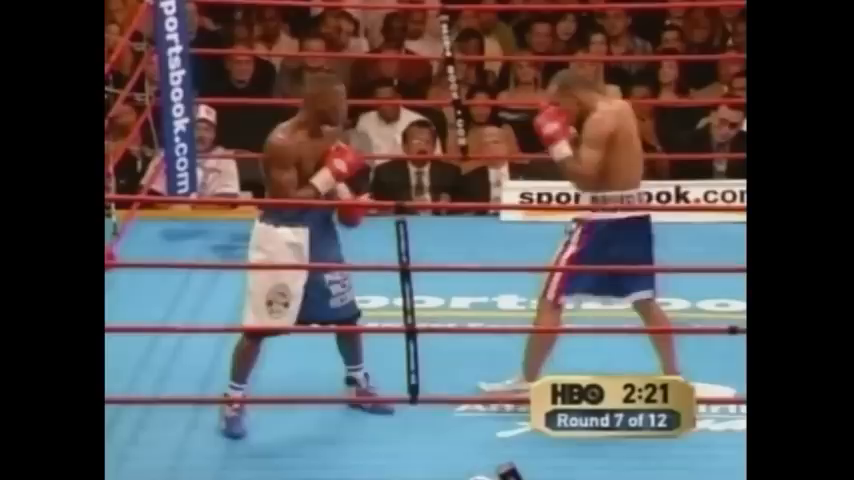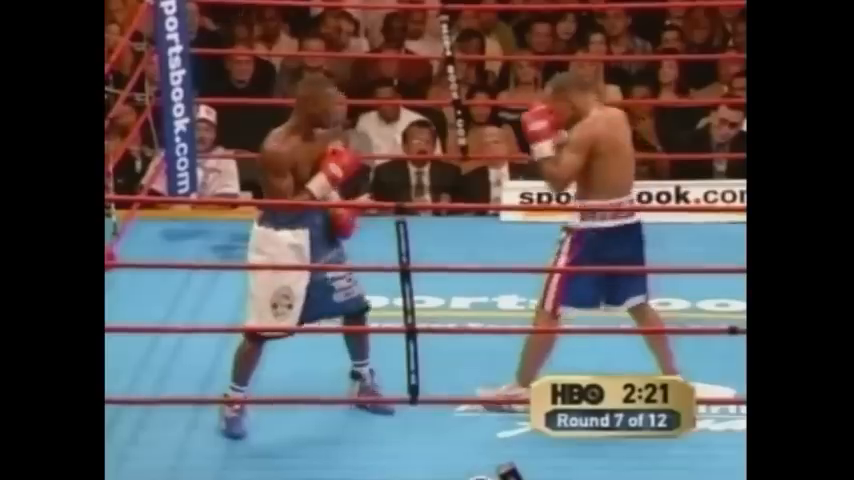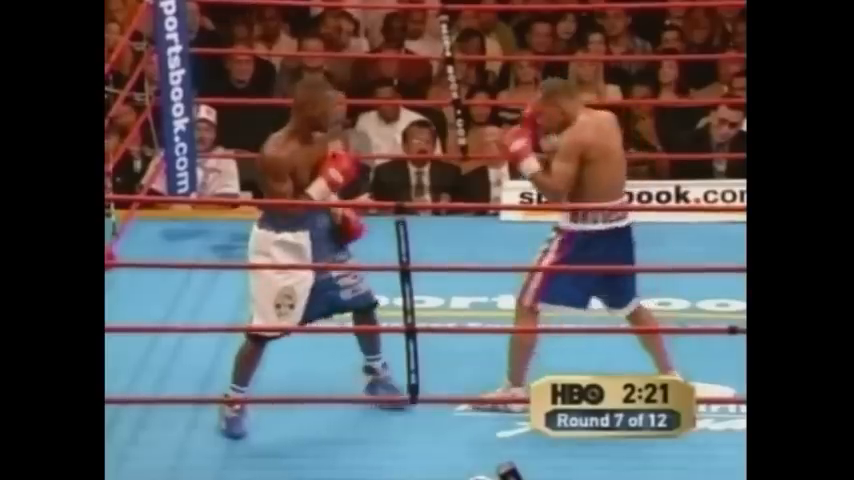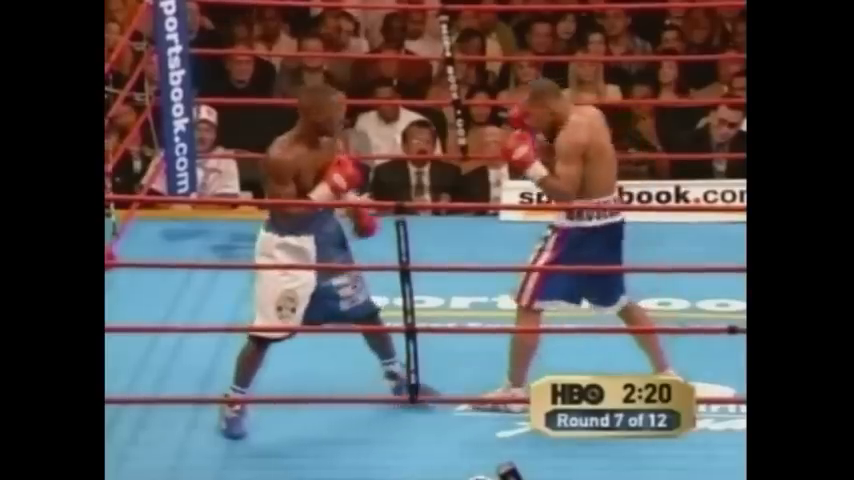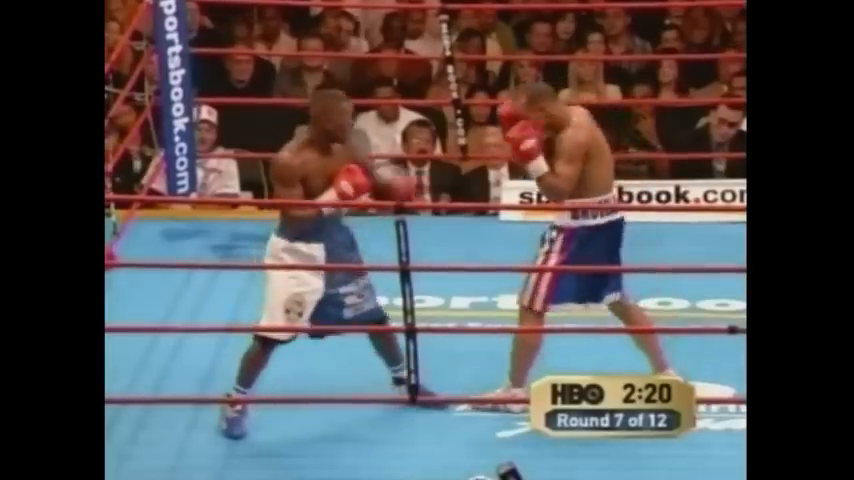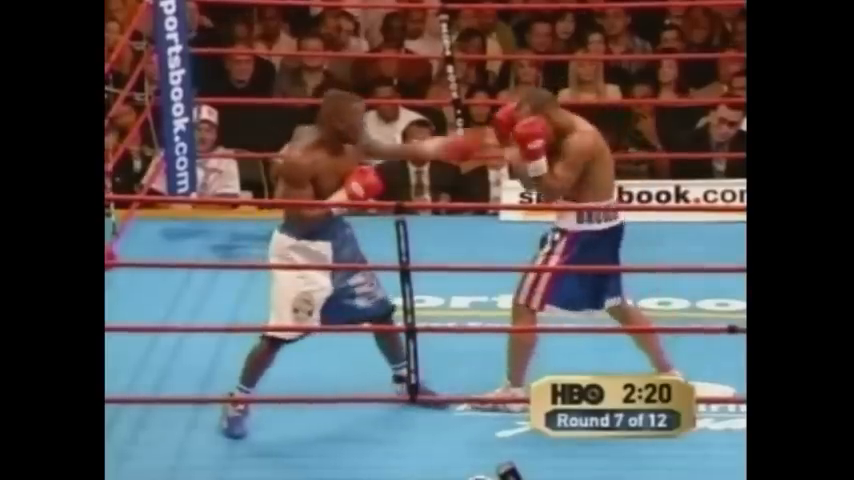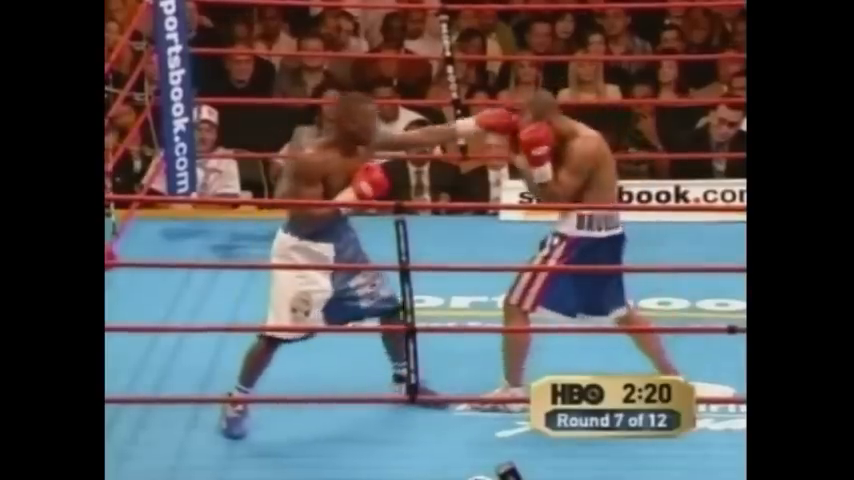
dt=0.1s
person 1, frame 1
left shoulder: (330, 134)
right shoulder: (281, 143)
right elbow: (285, 200)
left wrist: (344, 196)
right wrist: (329, 175)
left hip: (319, 230)
right hip: (281, 236)
left knee: (345, 313)
right knee: (260, 325)
left ankle: (358, 385)
right ankle: (233, 401)
person 1, frame 2
left shoulder: (324, 136)
right shoulder: (277, 149)
right elbow: (285, 207)
left wrist: (336, 206)
right wrist: (326, 179)
left hip: (318, 231)
right hip: (281, 239)
left knee: (354, 308)
right knee: (262, 327)
left ankle: (363, 383)
right ankle: (233, 402)
person 1, frame 3
left shoulder: (322, 137)
right shoulder: (276, 153)
right elbow: (285, 210)
left wrist: (340, 211)
right wrist: (324, 182)
left hip: (320, 231)
right hip: (282, 241)
left knee: (363, 304)
right knee: (263, 330)
left ankle: (377, 376)
right ankle: (234, 402)
person 1, frame 4
left shoulder: (328, 143)
right shoulder: (281, 156)
right elbow: (286, 213)
left wrist: (355, 205)
right wrist: (329, 189)
left hip: (326, 236)
right hip: (287, 246)
left knee: (365, 311)
right knee: (266, 331)
left ankle: (398, 378)
right ankle: (234, 403)
person 1, frame 5
left shoulder: (343, 145)
right shoulder: (290, 161)
left elbow: (367, 166)
right elbow: (294, 221)
left wrist: (387, 179)
right wrist: (337, 194)
left hip: (336, 242)
right hip: (295, 251)
left knee: (373, 316)
right knee: (270, 335)
left ankle: (403, 381)
right ankle: (236, 402)
person 1, frame 6
left shoulder: (353, 146)
right shoulder: (299, 160)
left elbow: (394, 151)
right elbow: (300, 219)
left wrist: (441, 147)
right wrist: (347, 195)
left hip: (338, 241)
right hip: (302, 249)
left knee: (380, 311)
right knee: (278, 333)
left ankle: (405, 380)
right ankle: (237, 403)
person 1, frame 7
left shoulder: (365, 146)
right shoulder: (311, 159)
left elbow: (419, 137)
right elbow: (307, 217)
left wrist: (475, 124)
right wrist: (352, 194)
left hip: (341, 242)
right hip: (303, 249)
left knee: (390, 308)
right knee: (276, 332)
left ankle: (404, 381)
right ankle: (236, 402)
person 2, frame 1
left shoulder: (600, 120)
right shoulder: (621, 108)
left elbow: (585, 176)
left wrist: (557, 142)
right wrist: (569, 135)
left hip: (602, 220)
right hip: (633, 215)
left knee: (551, 301)
right knee: (644, 300)
left ankle: (525, 383)
right ankle: (673, 378)
person 2, frame 2
left shoulder: (587, 128)
right shoulder: (616, 116)
left elbow: (559, 181)
left wrist: (541, 141)
right wrist: (560, 138)
left hip: (593, 228)
right hip: (626, 223)
left knee: (549, 310)
right knee: (638, 304)
left ankle: (519, 389)
right ankle: (673, 378)
person 2, frame 3
left shoulder: (574, 136)
right shoulder: (608, 119)
left elbow: (556, 192)
left wrist: (525, 160)
right wrist: (545, 134)
left hip: (583, 230)
right hip: (617, 226)
left knee: (527, 306)
right knee: (629, 305)
left ankle: (514, 390)
right ankle: (669, 375)
person 2, frame 4
left shoulder: (570, 135)
right shoulder: (591, 114)
left elbow: (564, 191)
left wrist: (529, 164)
right wrist: (538, 141)
left hip: (578, 228)
right hip: (608, 222)
left knee: (527, 306)
right knee: (620, 303)
left ankle: (515, 390)
right ankle: (666, 374)
person 2, frame 5
left shoulder: (574, 134)
right shoulder: (576, 116)
left elbow: (559, 191)
right elbow: (554, 173)
left wrist: (531, 157)
right wrist: (518, 138)
left hip: (579, 226)
right hip: (604, 222)
left knee: (531, 307)
right knee: (617, 300)
left ankle: (514, 389)
right ankle: (665, 372)
person 2, frame 6
left shoulder: (580, 141)
right shoulder: (570, 128)
left elbow: (551, 191)
right elbow: (531, 181)
left wrist: (533, 156)
right wrist: (513, 143)
left hip: (581, 229)
right hip: (603, 226)
left knee: (525, 305)
right knee: (616, 304)
left ankle: (513, 389)
right ankle: (667, 373)
person 2, frame 7
left shoulder: (584, 146)
right shoulder: (570, 136)
left elbow: (559, 196)
right elbow: (541, 188)
left wrist: (539, 162)
right wrist: (528, 160)
left hip: (581, 237)
right hip: (606, 234)
left knee: (516, 307)
right knee: (620, 311)
left ankle: (513, 390)
right ankle: (673, 377)
